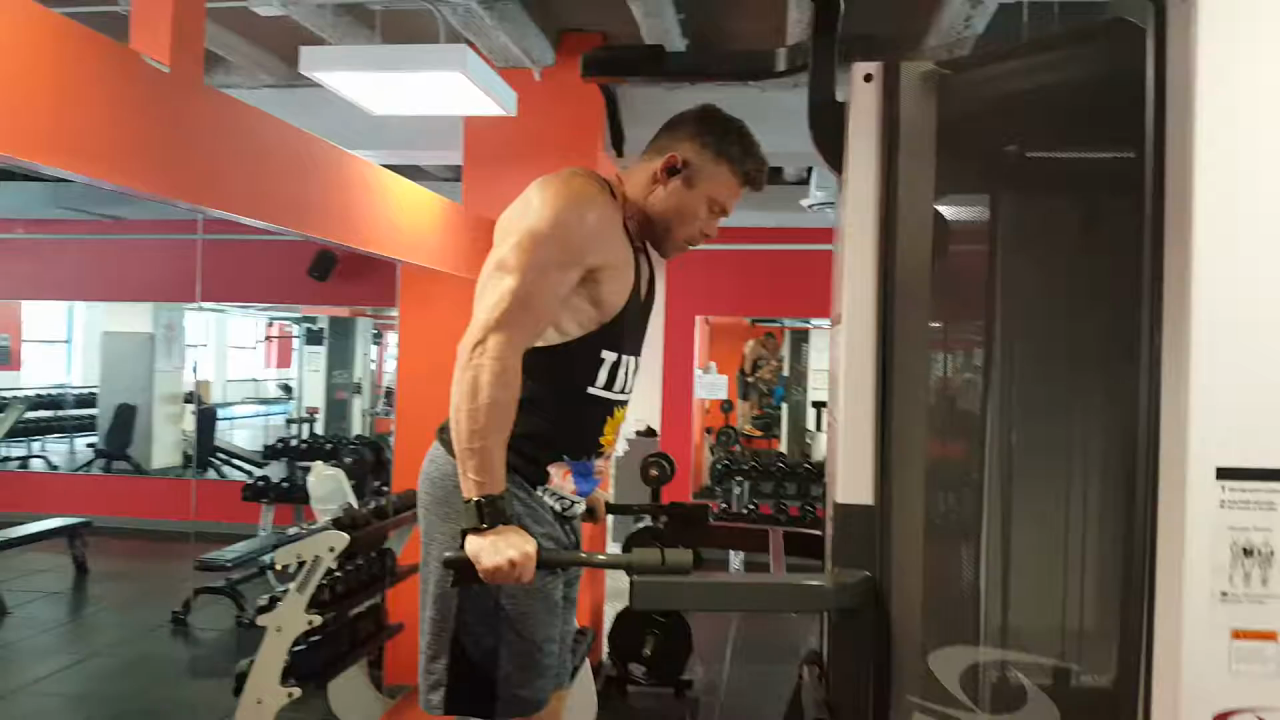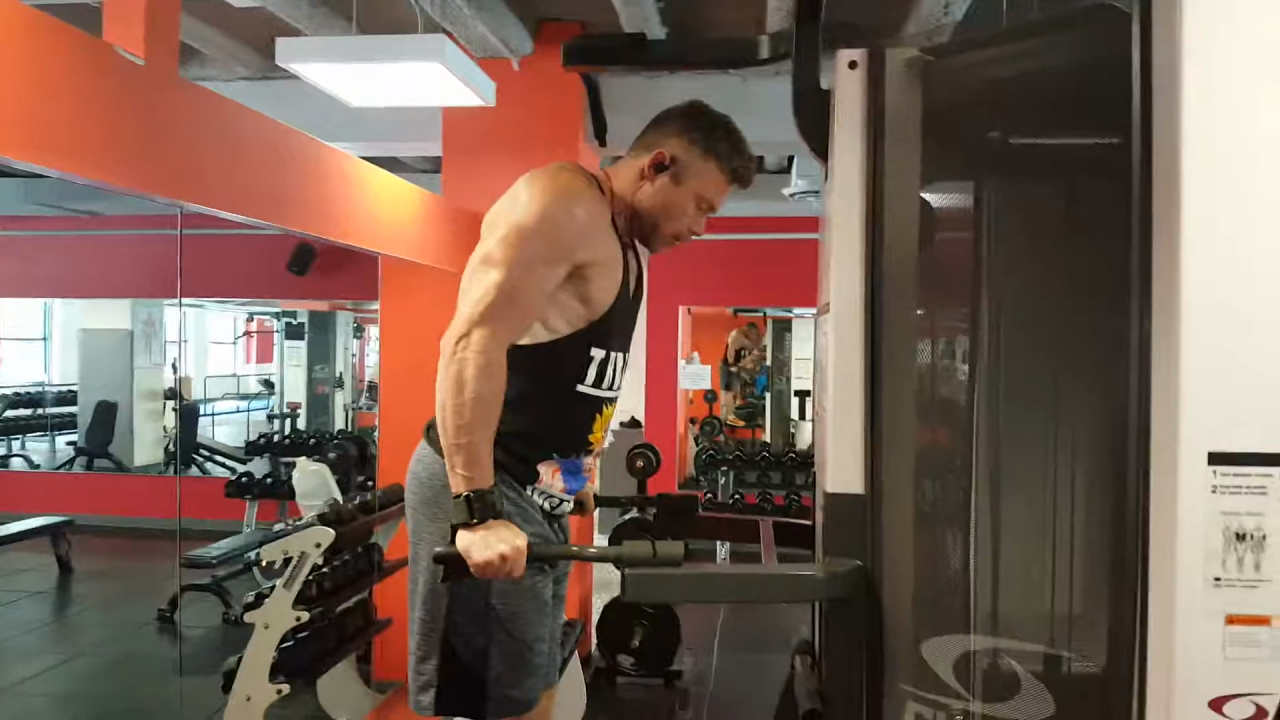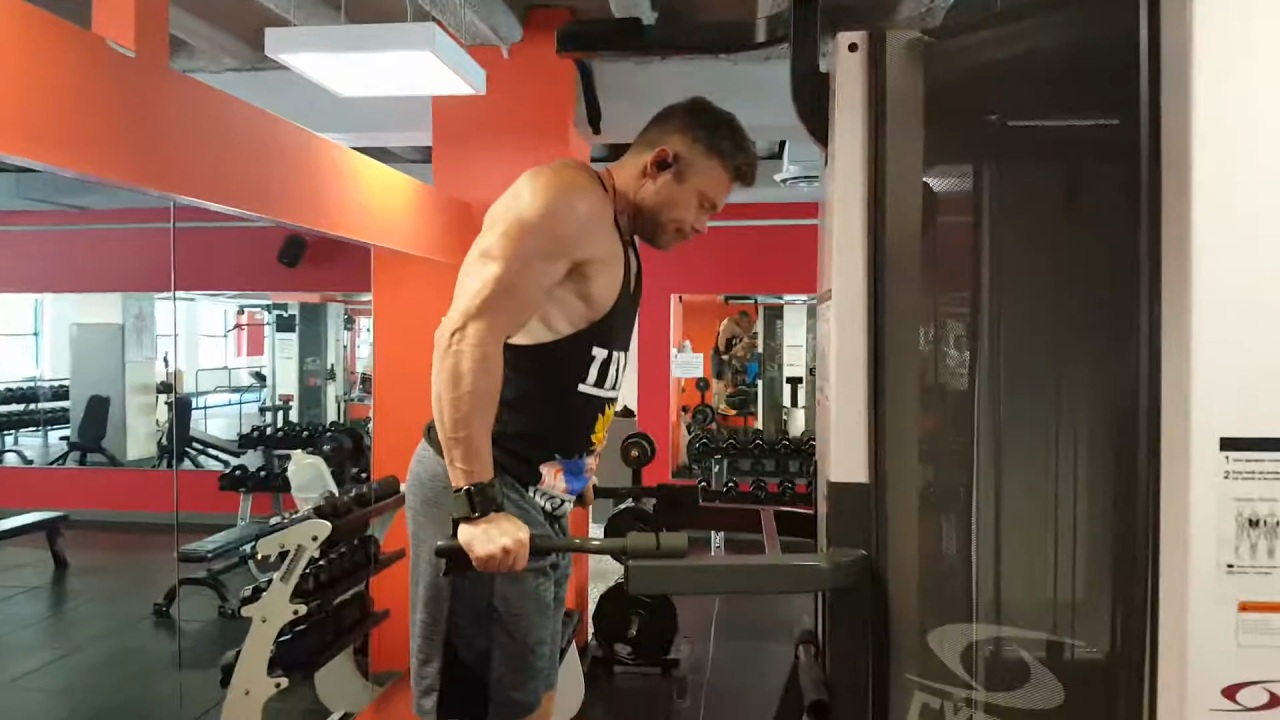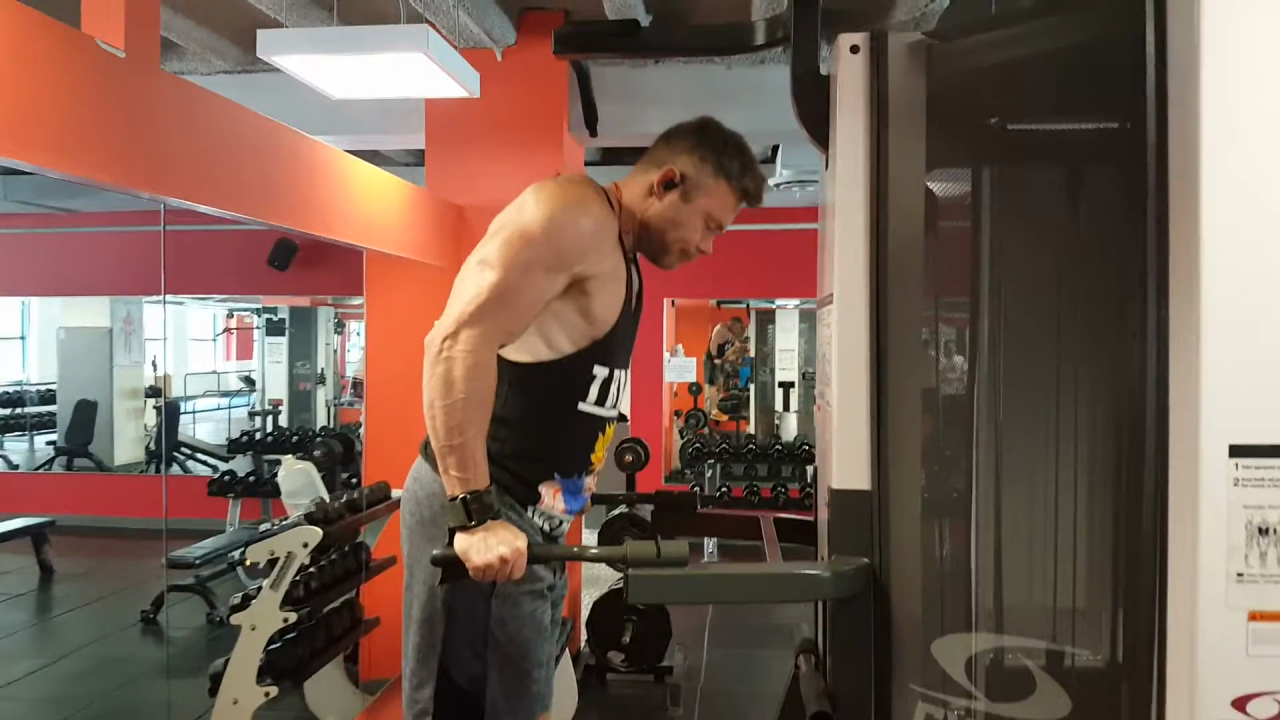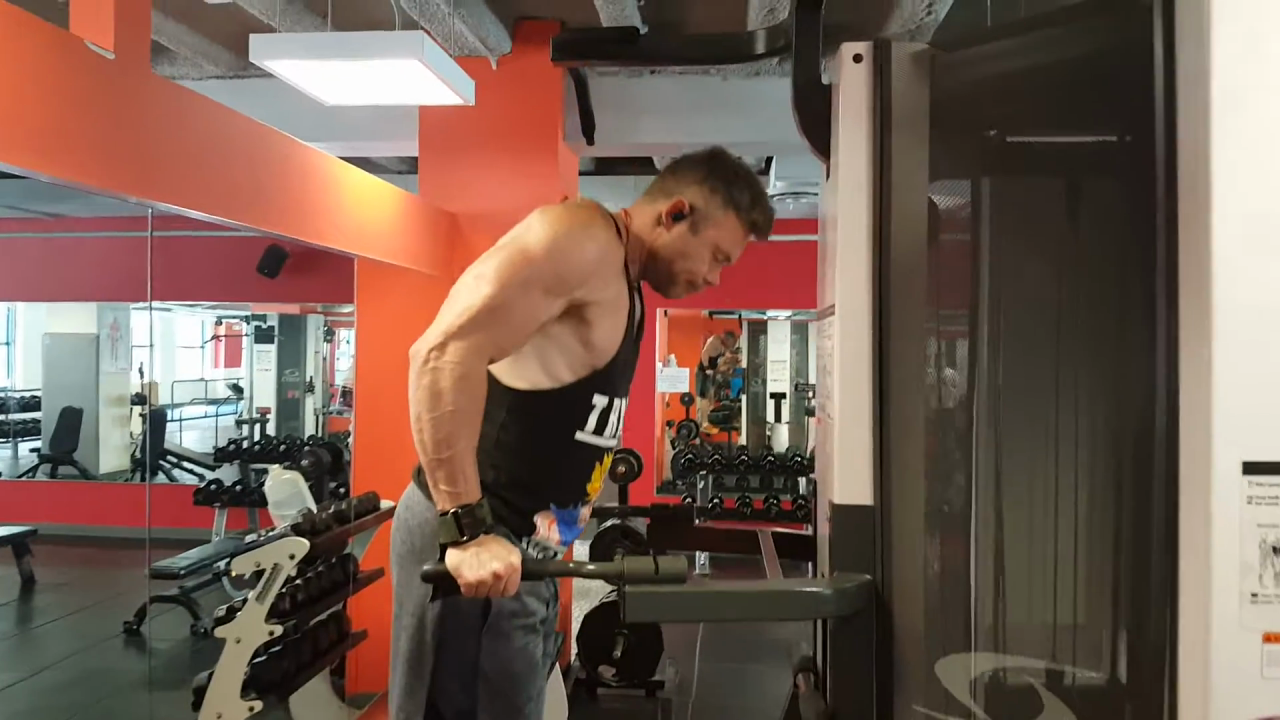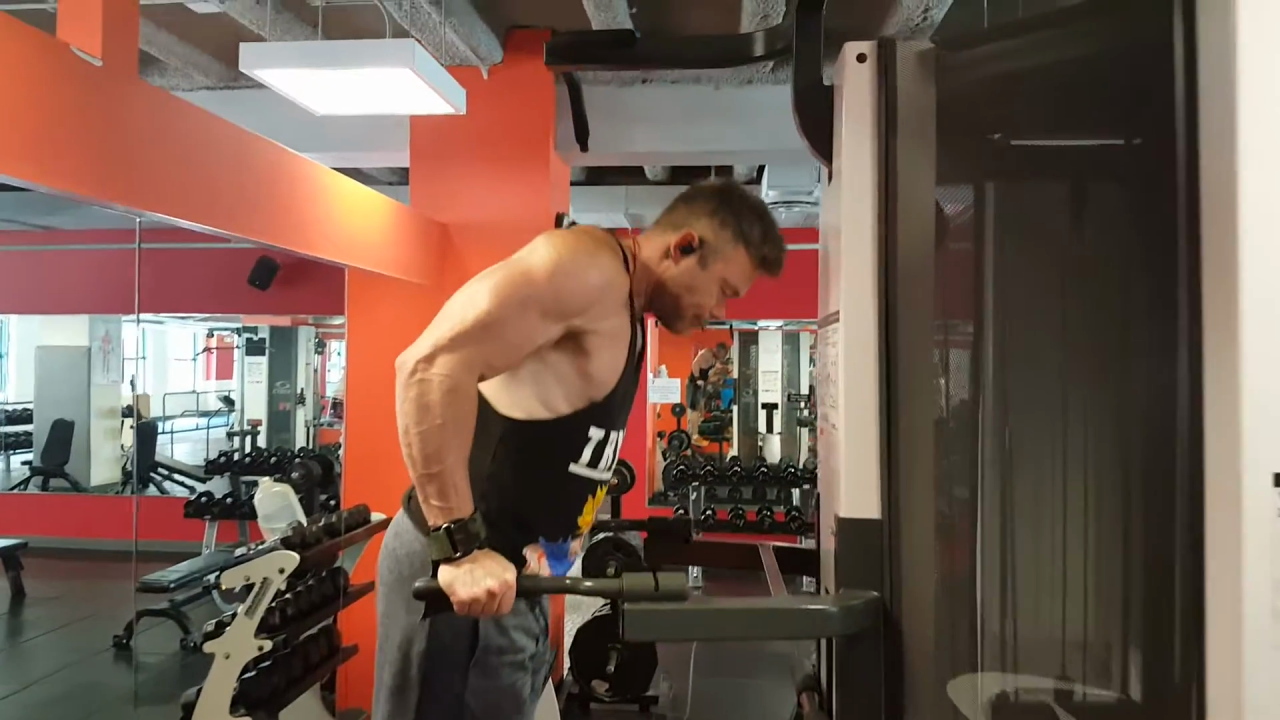
dt=0.2s
person 1, frame 1
left shoulder: (637, 254)
right shoulder: (577, 208)
right elbow: (489, 346)
right wrist: (486, 516)
left hip: (552, 500)
right hip: (497, 497)
person 1, frame 2
left shoulder: (622, 247)
right shoulder: (567, 204)
right elbow: (472, 340)
right wrist: (475, 511)
left hip: (539, 499)
right hip: (485, 495)
person 1, frame 3
left shoulder: (622, 244)
right shoulder: (571, 201)
right elbow: (465, 333)
right wrist: (476, 504)
left hip: (538, 502)
right hip: (487, 496)
person 1, frame 4
left shoulder: (623, 259)
right shoulder: (577, 215)
right elbow: (456, 340)
right wrist: (473, 512)
left hip: (534, 520)
right hip: (483, 517)
person 1, frame 5
left shoulder: (624, 287)
right shoulder: (583, 240)
right elbow: (444, 352)
right wrist: (466, 529)
left hip: (525, 549)
right hip: (475, 549)
person 1, frame 6
left shoulder: (627, 315)
right shoulder: (590, 268)
right elbow: (432, 364)
right wrist: (460, 546)
left hip: (511, 578)
right hip: (465, 575)
